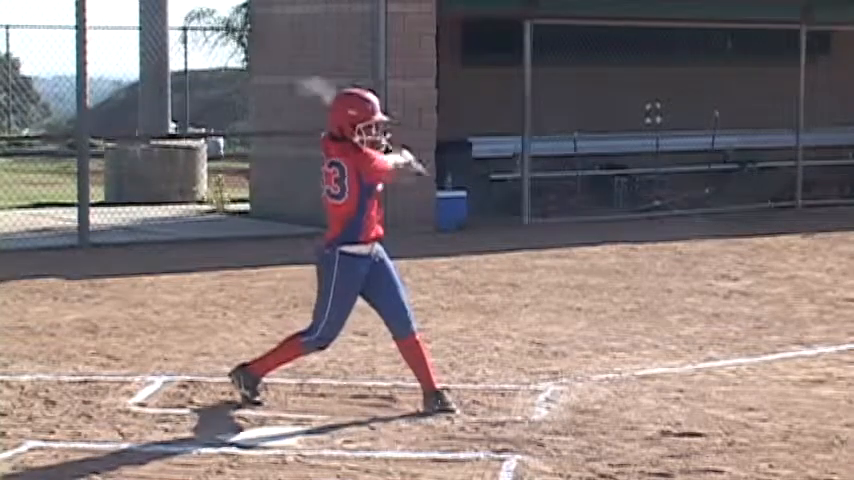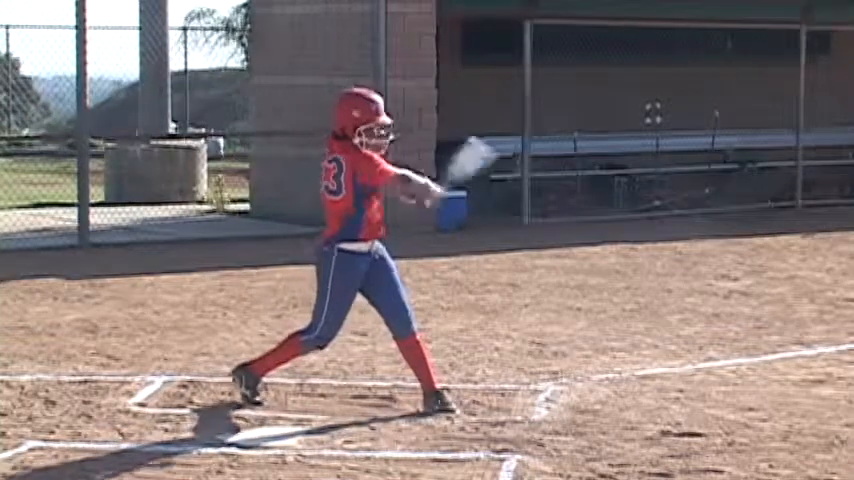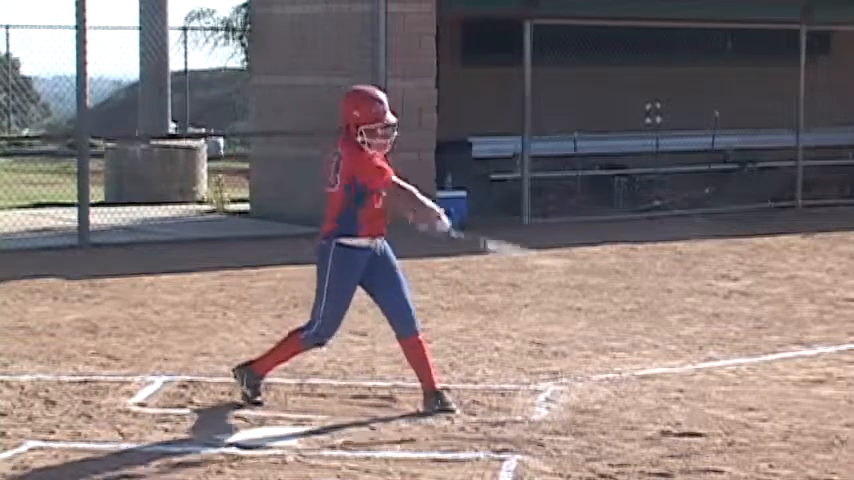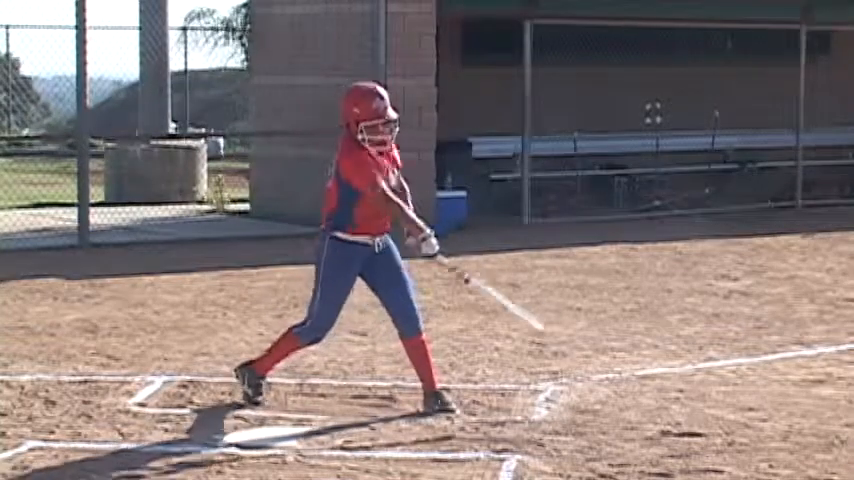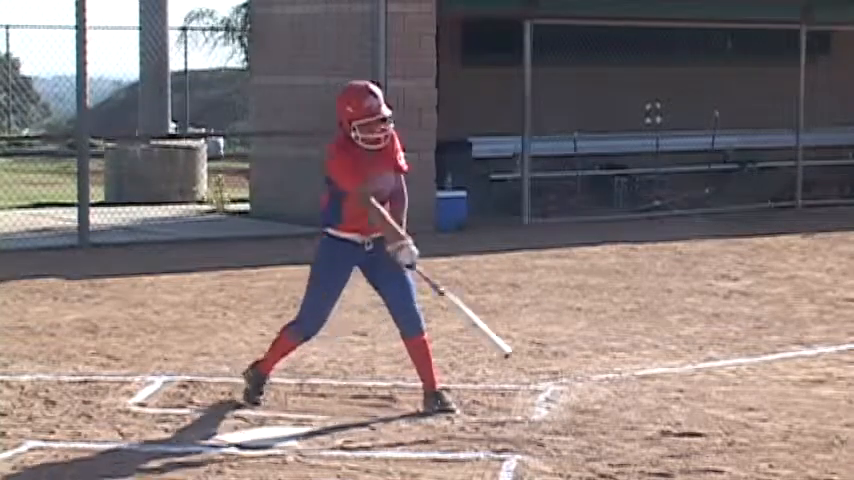
dt=0.1s
person 1, frame 1
left shoulder: (334, 146)
right shoulder: (359, 158)
right elbow: (393, 165)
left wrist: (397, 157)
right wrist: (405, 157)
left hip: (369, 252)
right hip: (344, 257)
left knee: (403, 322)
right knee: (320, 335)
left ankle: (432, 392)
right ankle: (249, 373)
person 1, frame 2
left shoulder: (341, 146)
right shoulder: (358, 158)
right elbow: (400, 181)
left wrist: (414, 187)
right wrist: (426, 186)
left hip: (370, 250)
right hip: (343, 255)
left knee: (403, 322)
right knee: (320, 334)
left ankle: (432, 392)
right ankle: (250, 372)
person 1, frame 3
left shoulder: (358, 145)
right shoulder: (357, 154)
left elbow: (393, 188)
right elbow: (398, 191)
left wrist: (420, 211)
right wrist: (433, 212)
left hip: (375, 246)
right hip: (343, 249)
left knee: (405, 317)
right knee: (320, 330)
left ankle: (432, 392)
right ankle: (253, 372)
person 1, frame 4
left shoulder: (384, 145)
right shoulder: (353, 152)
left elbow: (399, 187)
right elbow: (387, 198)
left wrist: (411, 230)
right wrist: (421, 231)
left hip: (378, 243)
right hip: (342, 246)
left knee: (409, 317)
right knee: (316, 325)
left ankle: (432, 392)
right ankle: (255, 371)
person 1, frame 5
left shoulder: (389, 139)
right shoulder: (341, 152)
left elbow: (398, 191)
right elbow: (367, 204)
left wrist: (399, 237)
right wrist: (401, 240)
left hip: (379, 242)
right hip: (338, 242)
left knee: (410, 314)
right knee: (310, 319)
left ankle: (432, 391)
right ankle: (259, 373)
